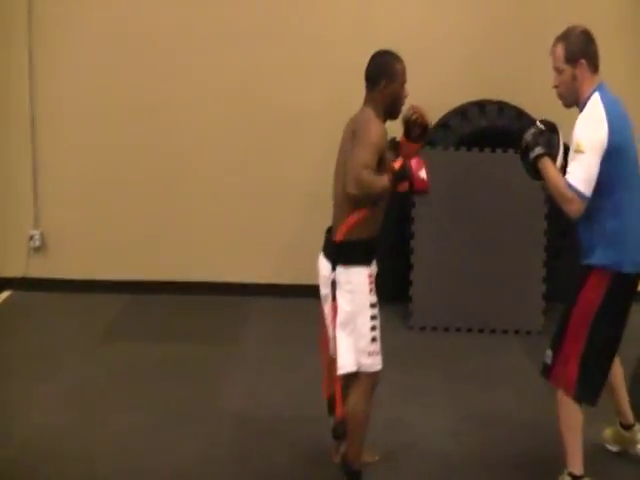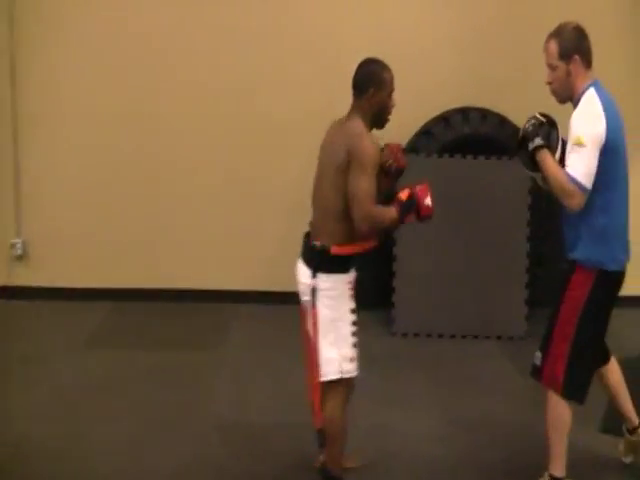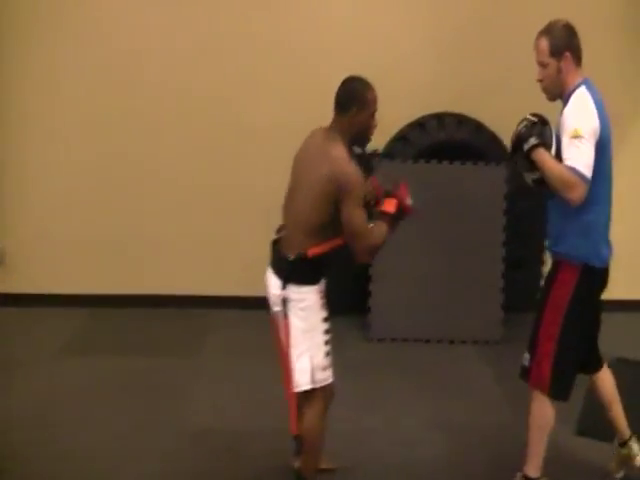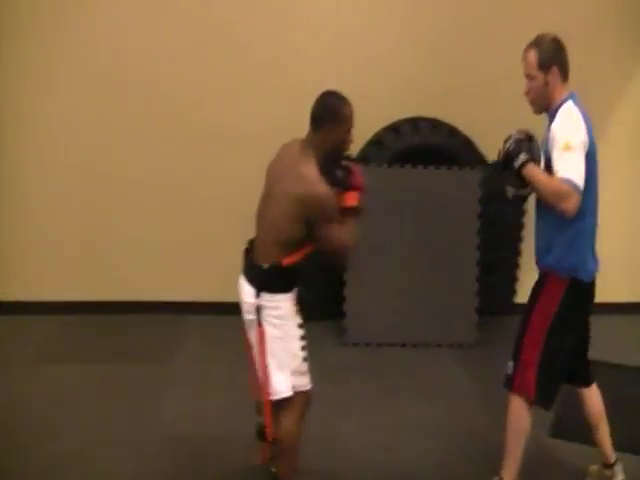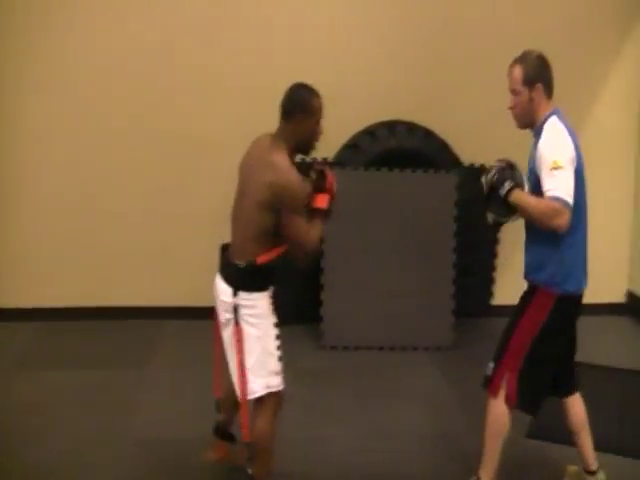
dt=0.1s
person 1, frame 1
left shoulder: (592, 120)
left elbow: (573, 202)
left wrist: (540, 156)
right wrist: (554, 162)
left knee: (568, 369)
right knee: (600, 349)
person 1, frame 2
left shoulder: (587, 113)
right shoulder: (599, 103)
left elbow: (573, 197)
left wrist: (539, 148)
right wrist: (551, 155)
left hip: (592, 259)
left knee: (556, 369)
right knee: (592, 349)
person 1, frame 3
left shoulder: (579, 108)
right shoulder: (584, 101)
left elbow: (575, 188)
left wrist: (534, 147)
right wrist: (541, 154)
left hip: (575, 258)
right hip: (589, 255)
left knee: (541, 370)
right knee: (586, 354)
person 1, frame 4
left shoulder: (566, 121)
right shoulder: (569, 116)
left elbow: (567, 200)
left wrist: (524, 163)
right wrist: (529, 168)
left hip: (562, 270)
right hip: (577, 267)
left knee: (524, 379)
right knee: (578, 370)
person 1, frame 5
left shoulder: (553, 139)
right shoulder: (553, 133)
left elbow: (560, 216)
left wrist: (510, 191)
right wrist: (515, 193)
left hip: (551, 282)
right hip: (567, 280)
left knee: (502, 381)
right knee: (563, 381)
person 2, frame 1
left shoulder: (363, 124)
right shoulder: (371, 128)
left elbow: (368, 174)
right elbow: (354, 185)
left wrist: (410, 140)
right wrist: (400, 175)
left hip: (341, 257)
right hip: (351, 265)
left knee: (347, 364)
right knee: (364, 376)
person 2, frame 2
left shoulder: (340, 128)
right shoulder: (361, 141)
right elbow: (364, 219)
left wrist: (385, 168)
right wrist: (408, 205)
left hip: (316, 261)
right hip: (330, 271)
left knee: (328, 369)
right knee: (340, 382)
person 2, frame 3
left shoulder: (317, 139)
right shoulder: (345, 170)
right elbow: (363, 250)
left wrist: (365, 205)
right wrist: (392, 213)
left hip: (285, 269)
right hip: (299, 285)
left knee: (306, 377)
right knee: (318, 390)
person 2, frame 4
left shoulder: (291, 150)
right shoulder: (316, 190)
right elbow: (340, 245)
right wrist: (350, 198)
left hip: (257, 278)
right hip: (272, 294)
left knee: (275, 384)
right knee: (295, 397)
left ankle: (269, 442)
person 2, frame 5
left shoulder: (261, 146)
right shoulder: (286, 178)
right elbow: (306, 246)
left wrist: (306, 193)
right wrist: (321, 202)
left hip: (231, 279)
right hip: (249, 292)
left knee: (246, 374)
right knee: (268, 397)
left ankle: (222, 432)
